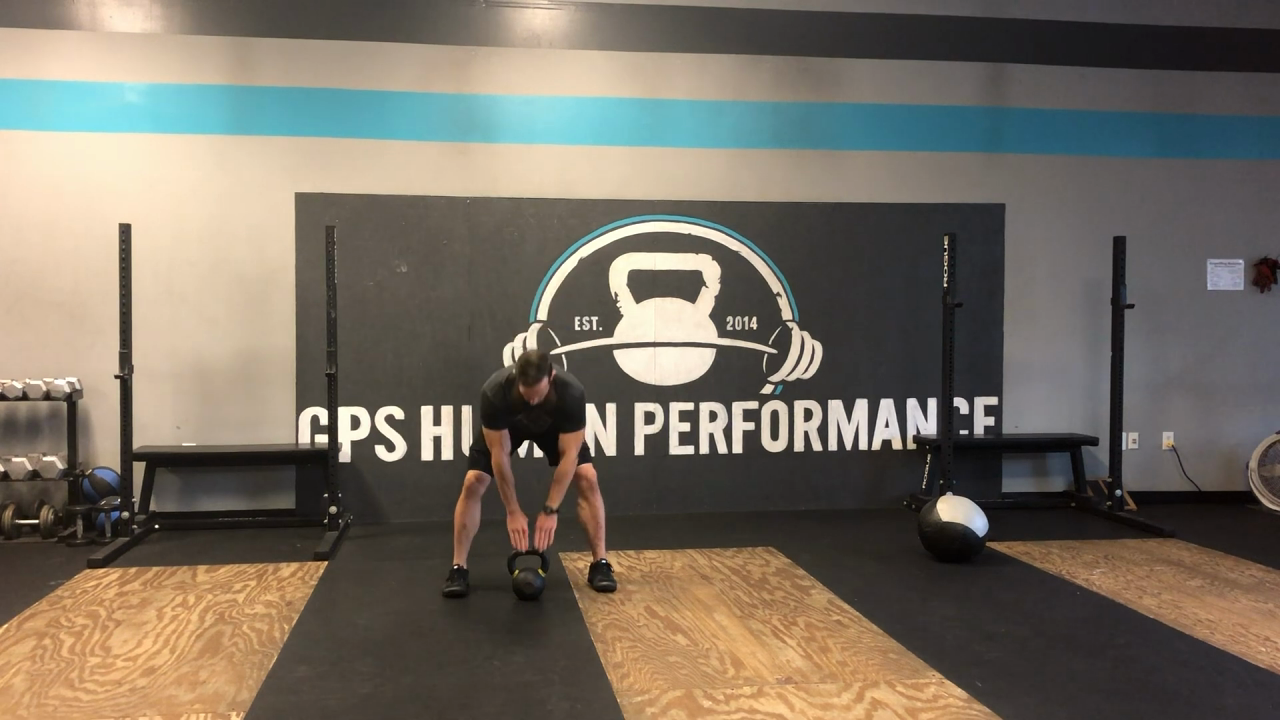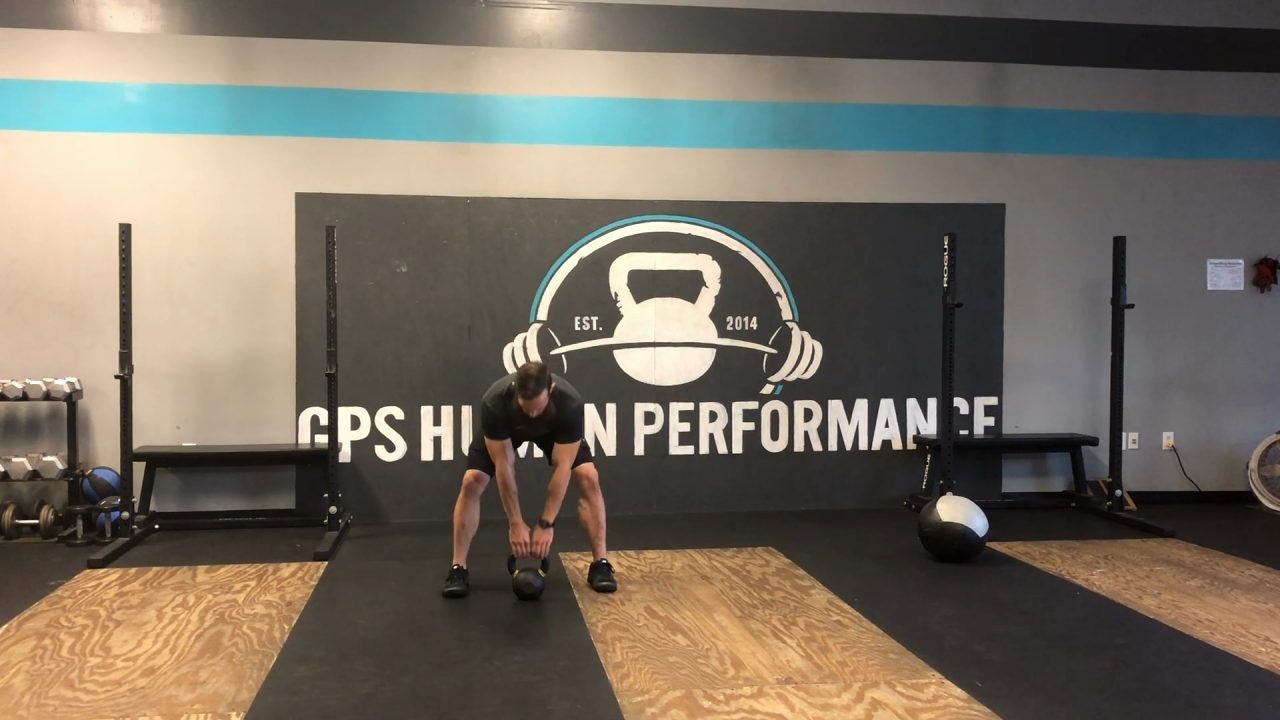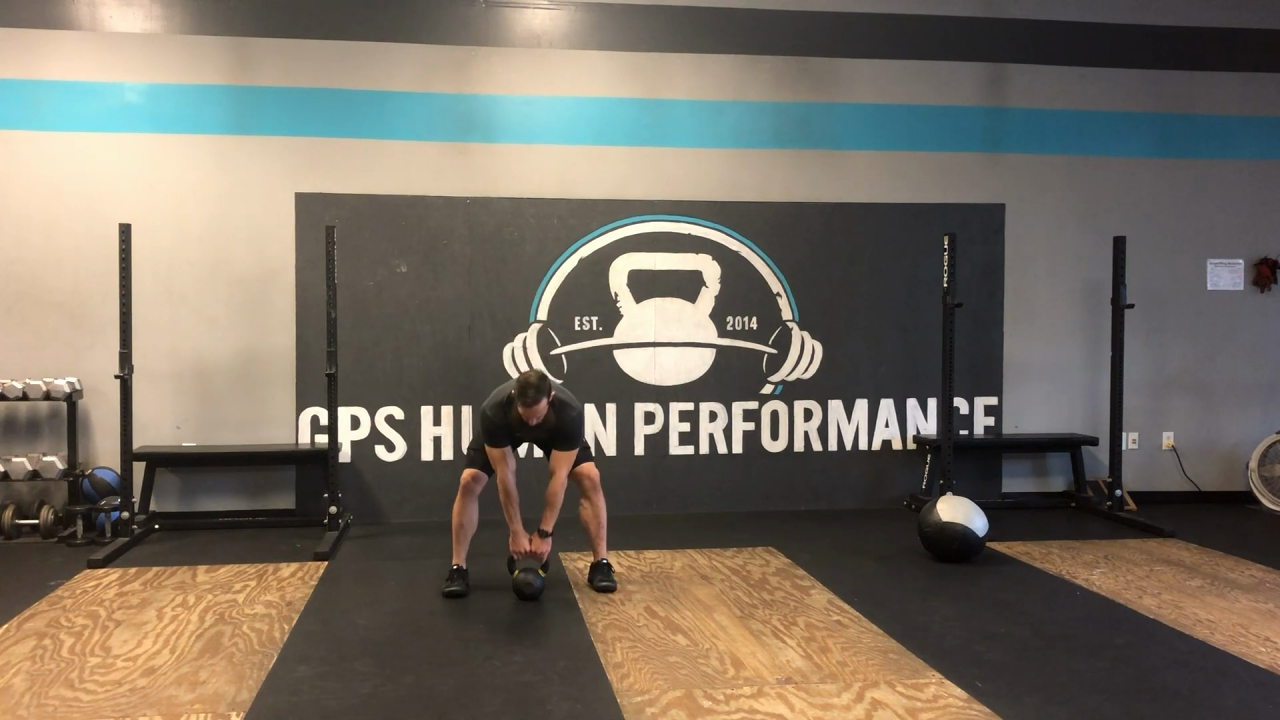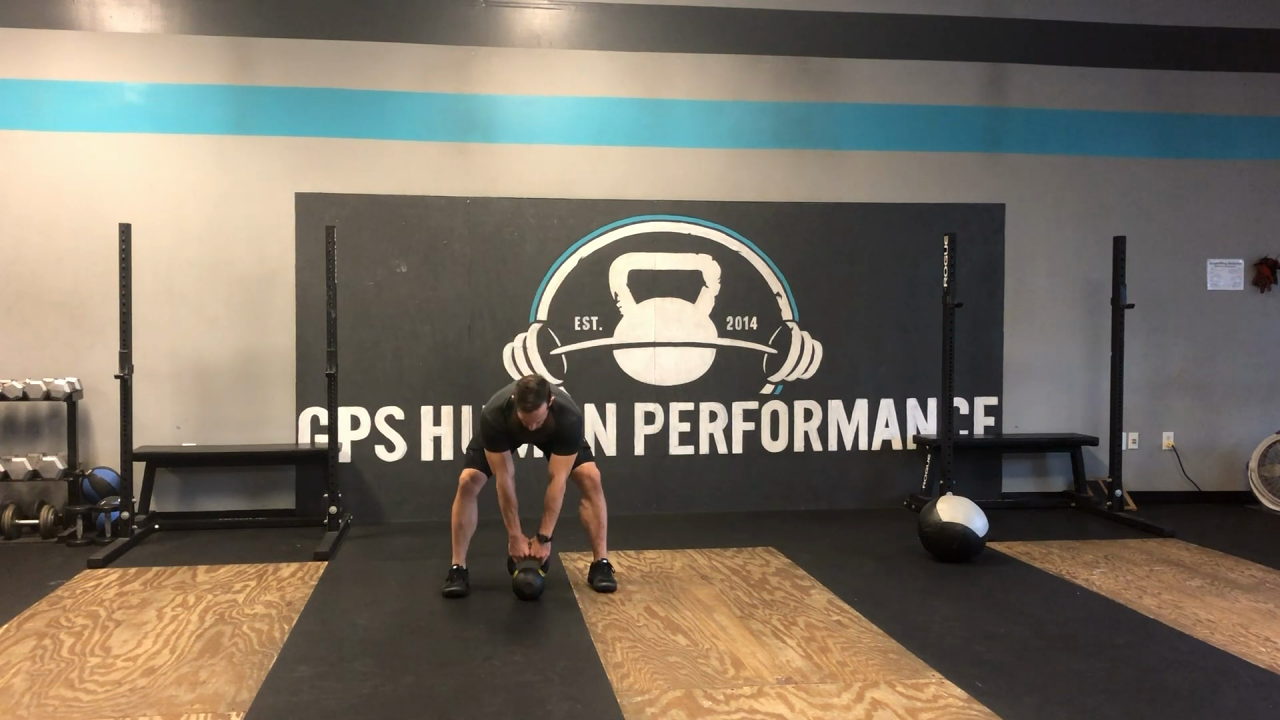
dt=0.1s
person 1, frame 1
left shoulder: (571, 392)
right shoulder: (494, 392)
left elbow: (569, 454)
right elbow: (500, 454)
left wrist: (550, 511)
right wrist: (514, 513)
left hip: (552, 427)
right hip: (507, 427)
left knee: (588, 478)
right knee: (473, 482)
left ankle: (600, 564)
right ankle: (459, 568)
person 1, frame 2
left shoulder: (570, 404)
right shoulder: (494, 403)
left elbow: (562, 468)
right elbow: (504, 467)
left wrist: (546, 524)
right wrist: (516, 524)
left hip: (553, 427)
right hip: (507, 426)
left knee: (588, 478)
right knee: (472, 481)
left ankle: (600, 564)
right ankle: (458, 568)
person 1, frame 3
left shoulder: (569, 412)
right shoulder: (494, 411)
left elbow: (559, 476)
right elbow: (506, 474)
left wrist: (544, 533)
right wrist: (516, 532)
left hip: (553, 431)
right hip: (507, 430)
left knee: (589, 478)
right knee: (470, 481)
left ankle: (601, 564)
right ankle: (458, 568)
person 1, frame 4
left shoulder: (569, 417)
right shoulder: (494, 415)
left elbow: (557, 480)
right elbow: (504, 478)
left wrist: (544, 537)
right wrist: (515, 536)
left hip: (554, 433)
right hip: (506, 431)
left knee: (590, 478)
right knee: (468, 481)
left ankle: (601, 563)
right ankle: (458, 568)
